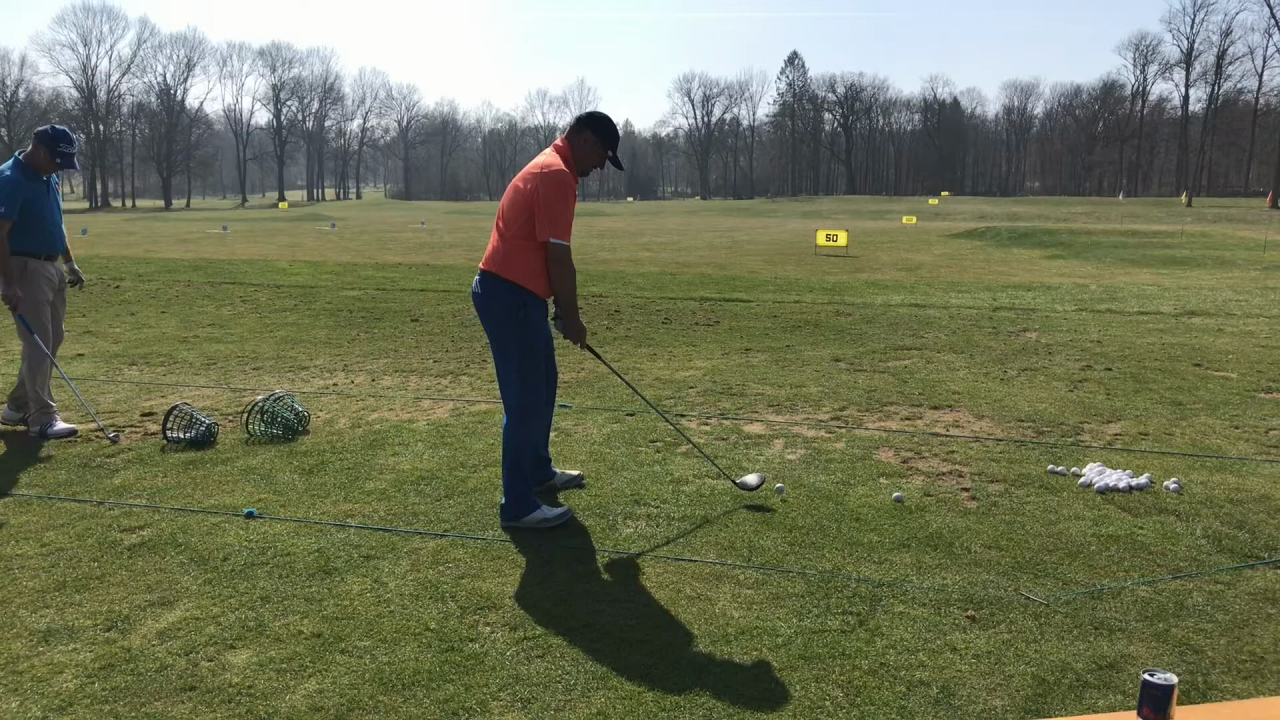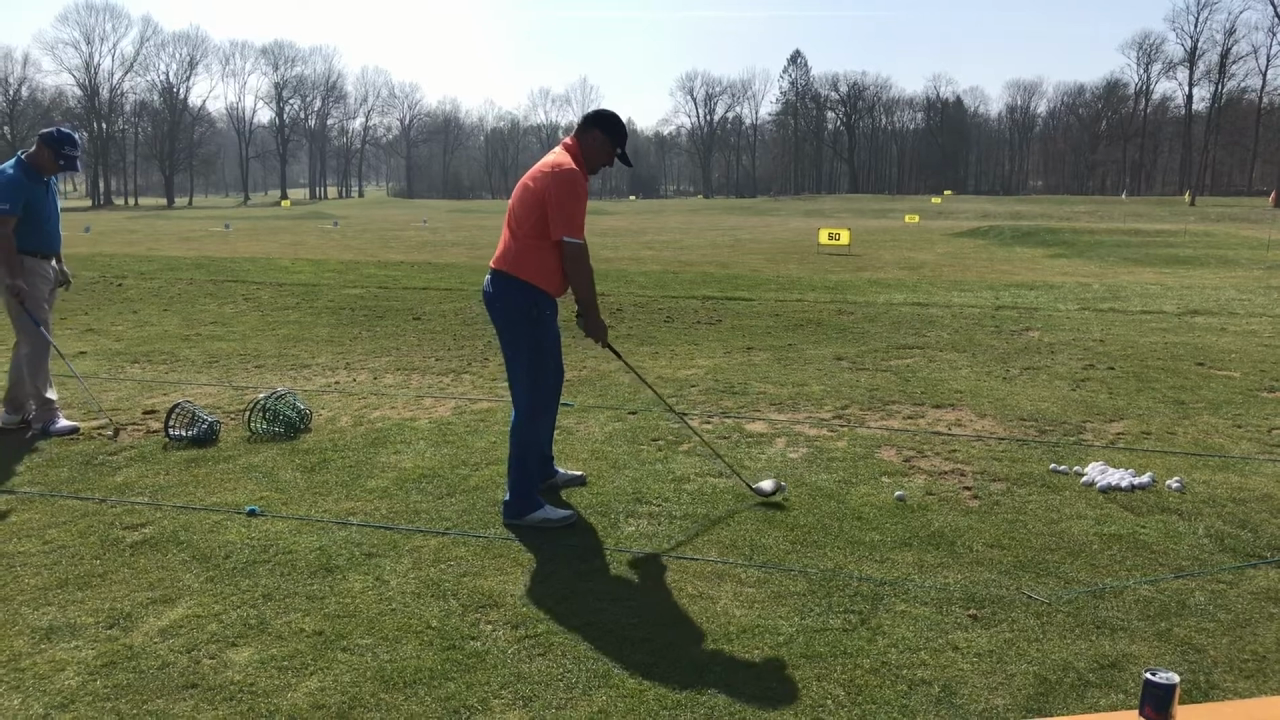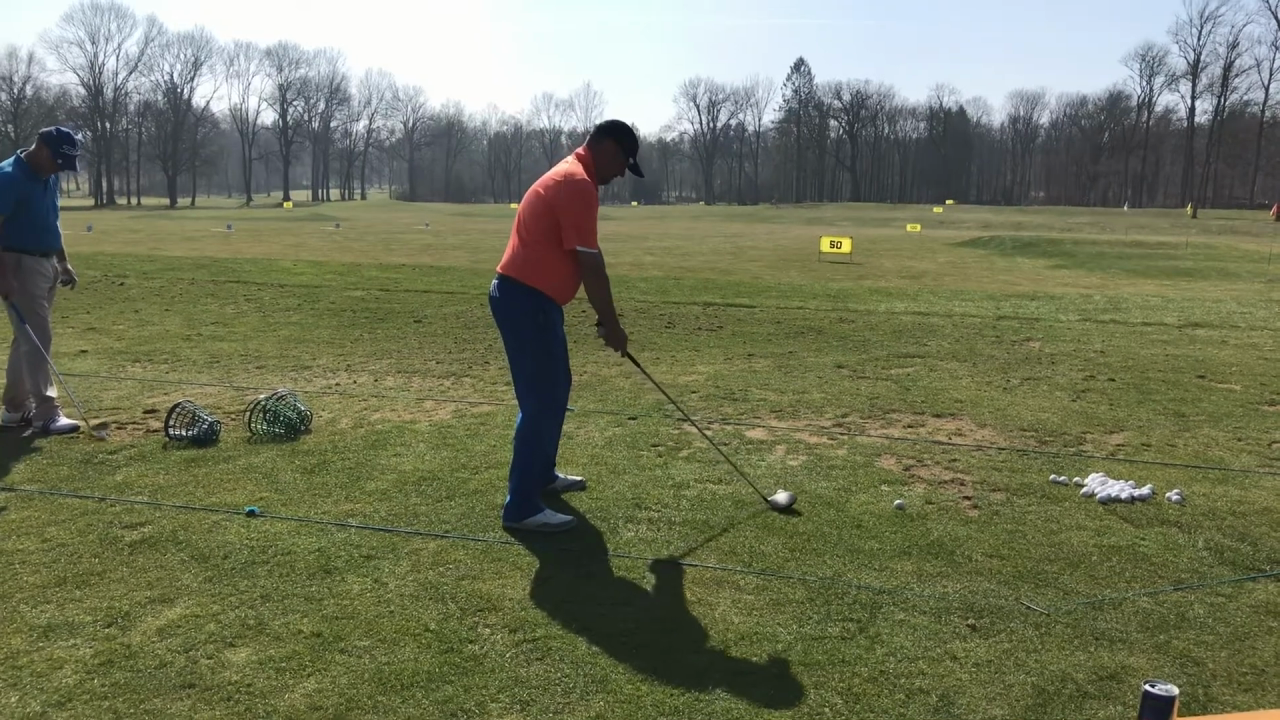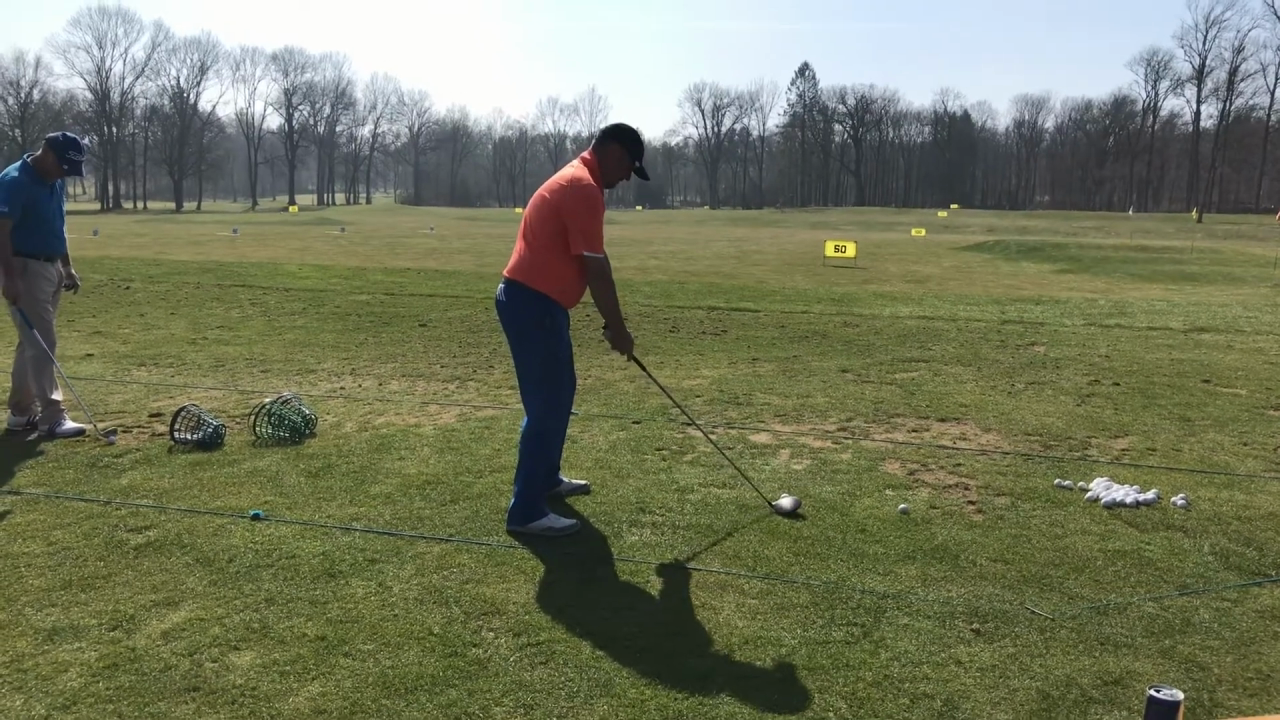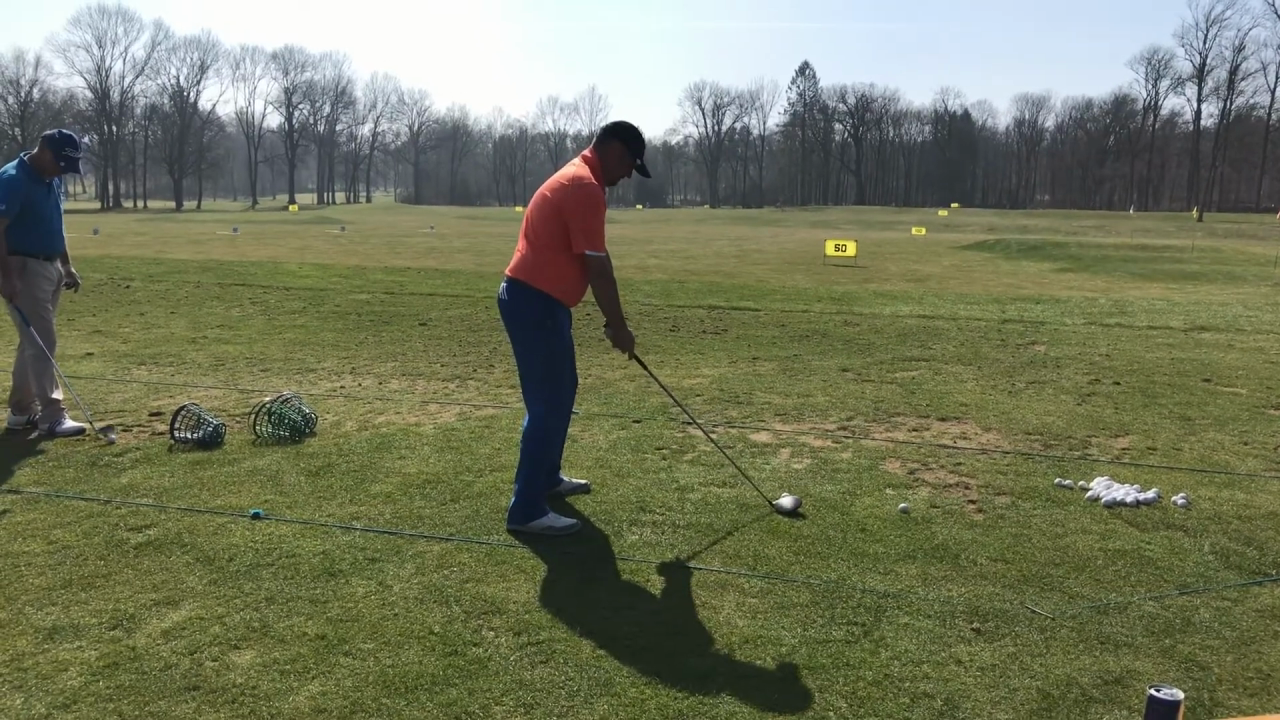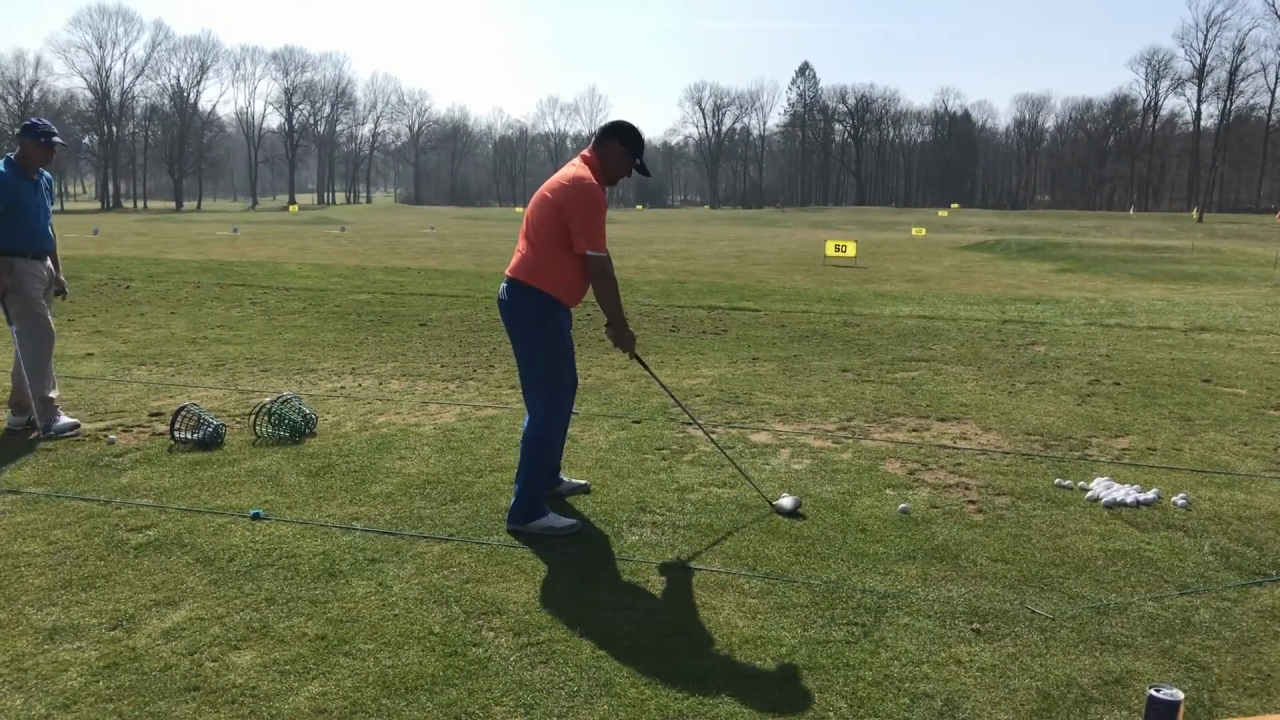
dt=0.7s
person 1, frame 1
left shoulder: (550, 168)
right shoulder: (557, 175)
right elbow: (558, 256)
left wrist: (563, 309)
right wrist: (572, 316)
left hip: (518, 294)
right hip: (510, 296)
left knee: (541, 385)
right knee: (526, 397)
left ankle: (538, 470)
right ankle: (518, 504)
person 1, frame 2
left shoulder: (558, 166)
right shoulder: (567, 174)
left elbow: (561, 252)
right elbow: (575, 255)
left wrist: (583, 308)
right wrist: (592, 315)
left hip: (523, 292)
right hip: (521, 294)
left knee: (546, 385)
right knee: (534, 395)
left ankle: (540, 469)
right ankle: (521, 502)
person 1, frame 3
left shoulder: (569, 176)
right shoulder: (578, 184)
left elbow: (580, 261)
right elbow: (590, 265)
left wrist: (604, 318)
right wrist: (611, 324)
left hip: (530, 297)
right hip: (526, 300)
left knee: (554, 390)
right knee: (541, 400)
left ankle: (541, 473)
right ankle: (521, 505)
person 1, frame 4
left shoulder: (576, 180)
right shoulder: (583, 188)
left elbow: (587, 265)
right elbow: (596, 269)
left wrist: (611, 322)
right wrist: (618, 327)
left hip: (534, 300)
right hip: (532, 303)
left knee: (558, 394)
right knee: (547, 404)
left ankle: (546, 477)
right ankle: (526, 510)
person 1, frame 5
left shoulder: (576, 178)
right shoulder: (585, 187)
left elbow: (588, 263)
right elbow: (597, 267)
left wrist: (612, 321)
right wrist: (619, 326)
left hip: (536, 298)
right hip: (534, 302)
left knee: (560, 392)
right knee: (548, 403)
left ankle: (546, 476)
right ankle: (526, 508)
person 1, frame 6
left shoulder: (576, 178)
right shoulder: (585, 188)
left elbow: (587, 264)
right elbow: (599, 268)
left wrist: (613, 321)
right wrist: (620, 326)
left hip: (536, 298)
right hip: (534, 302)
left knee: (560, 392)
right knee: (549, 403)
left ankle: (546, 476)
right ankle: (526, 509)
person 2, frame 1
left shoulder: (49, 177)
left wrist: (70, 262)
left hip: (51, 267)
left knee: (51, 340)
right knee: (38, 344)
right ankle: (43, 417)
person 2, frame 2
left shoulder: (47, 178)
left wrist: (60, 263)
left hip: (44, 265)
left knee: (30, 340)
right knee: (36, 340)
right ankle: (45, 414)
person 2, frame 3
left shoulder: (49, 177)
left wrist: (63, 262)
left hip: (45, 263)
left knee: (27, 339)
right knee: (37, 338)
right ankle: (46, 412)
person 2, frame 4
left shoulder: (55, 182)
left wrist: (67, 266)
left hip: (50, 267)
left knee: (32, 343)
right knee: (41, 343)
right ankle: (51, 416)
person 2, frame 5
left shoulder: (53, 181)
left wrist: (67, 265)
left hip: (50, 267)
left knee: (34, 341)
right knee: (41, 341)
right ankle: (51, 415)
person 2, frame 6
left shoulder: (45, 180)
left wrist: (57, 272)
left hip: (42, 267)
left knee: (34, 339)
right knee: (39, 337)
right ankle: (48, 414)
